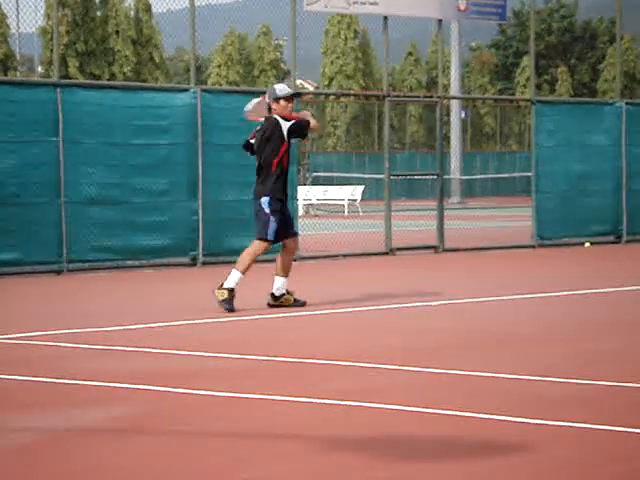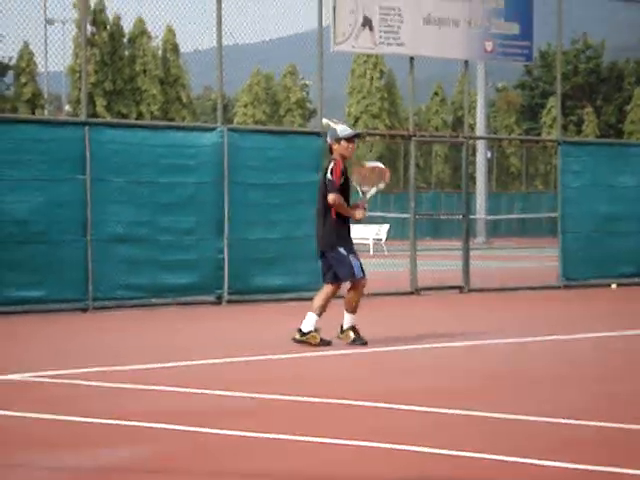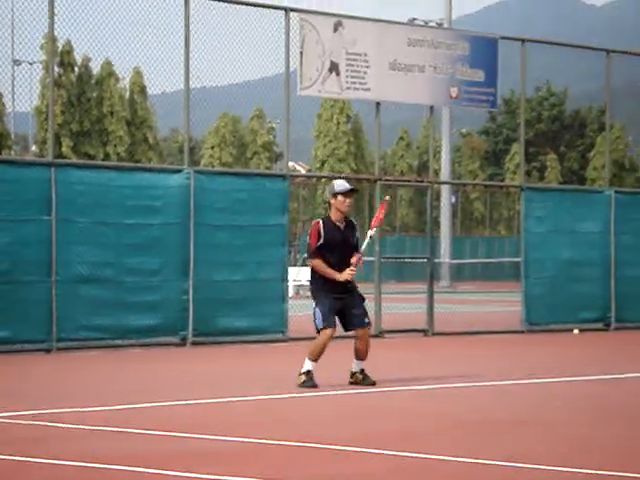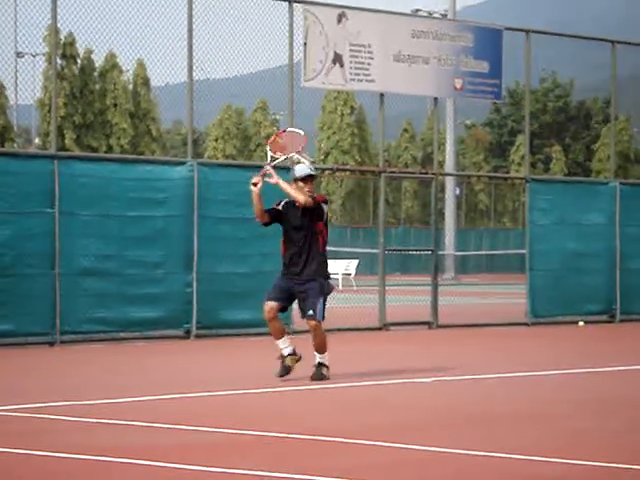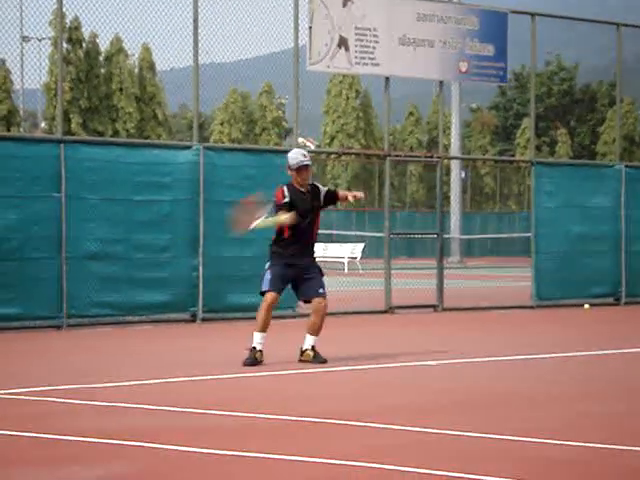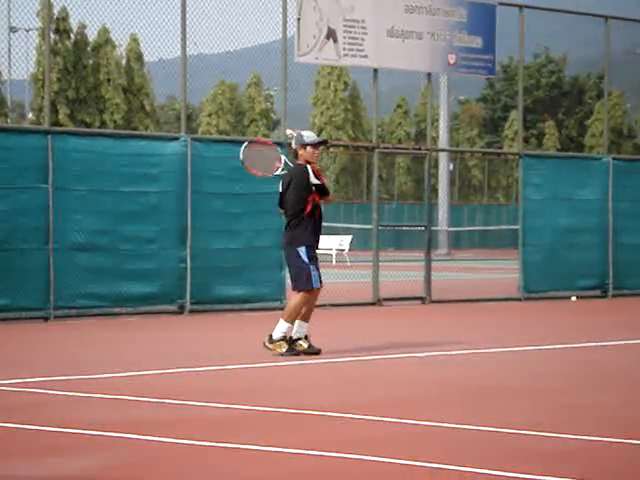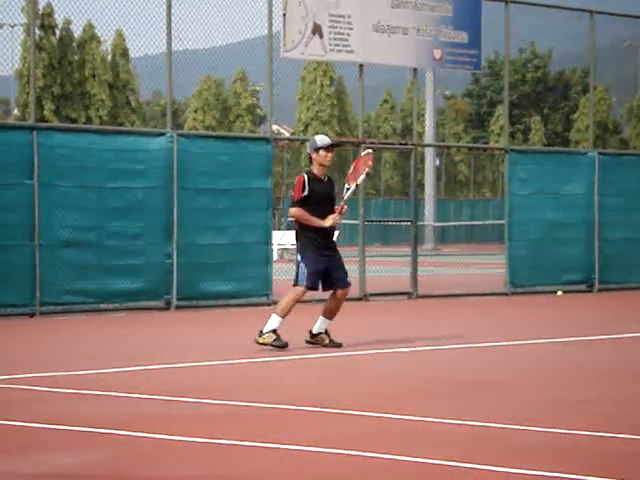
dt=0.7s
person 1, frame 1
left shoulder: (262, 129)
right shoulder: (280, 122)
left elbow: (247, 146)
right elbow: (313, 126)
right wrist: (307, 116)
left hip: (273, 195)
right hip: (269, 195)
left knee: (291, 242)
right knee: (263, 242)
left ankle: (279, 294)
right ankle: (226, 288)
person 1, frame 2
left shoulder: (330, 168)
right shoulder: (336, 166)
right elbow: (333, 198)
left wrist: (352, 208)
right wrist: (353, 213)
left hip: (327, 237)
right hip: (336, 237)
left knee: (332, 284)
right knee: (358, 281)
left ankle: (306, 330)
right ankle: (348, 328)
person 1, frame 3
left shoulder: (352, 227)
right shoulder: (319, 226)
right elbow: (313, 260)
left wrist: (357, 260)
right wrist: (338, 276)
left hip: (348, 290)
right hip: (323, 289)
left knee: (364, 331)
right knee: (327, 332)
left ankle: (357, 372)
right ankle: (306, 372)
person 1, frame 4
left shoulder: (320, 202)
right shoulder: (285, 207)
left elbow: (305, 201)
right elbow: (261, 217)
left wrist: (279, 181)
right wrist: (256, 193)
left hip: (314, 275)
right hip: (289, 274)
left knee: (313, 323)
right knee: (269, 310)
left ankle: (322, 363)
right ankle: (289, 354)
person 1, frame 5
left shoulder: (317, 191)
right shoulder: (283, 192)
left elbow: (336, 195)
right elbow: (285, 217)
left wrist: (350, 194)
right wrist: (285, 219)
left hip: (305, 259)
right hip: (281, 257)
left knee: (320, 304)
right knee: (269, 299)
left ankle: (307, 349)
right ankle: (256, 349)
person 1, frame 6
left shoulder: (287, 176)
right shoulder: (309, 171)
left elbow: (283, 209)
right elbow: (327, 197)
right wrist: (318, 190)
left hip: (293, 240)
right hip: (301, 242)
left knee: (312, 290)
right knee: (307, 290)
left ankle: (298, 338)
right ankle: (276, 337)
person 1, frame 7
left shoulder: (330, 182)
right shoulder: (304, 178)
right elbow: (295, 211)
left wrist: (335, 213)
right wrist: (323, 222)
left hip: (327, 245)
right hip: (307, 245)
left knee: (342, 290)
right knee: (300, 289)
left ankle: (319, 332)
right ankle: (267, 332)
